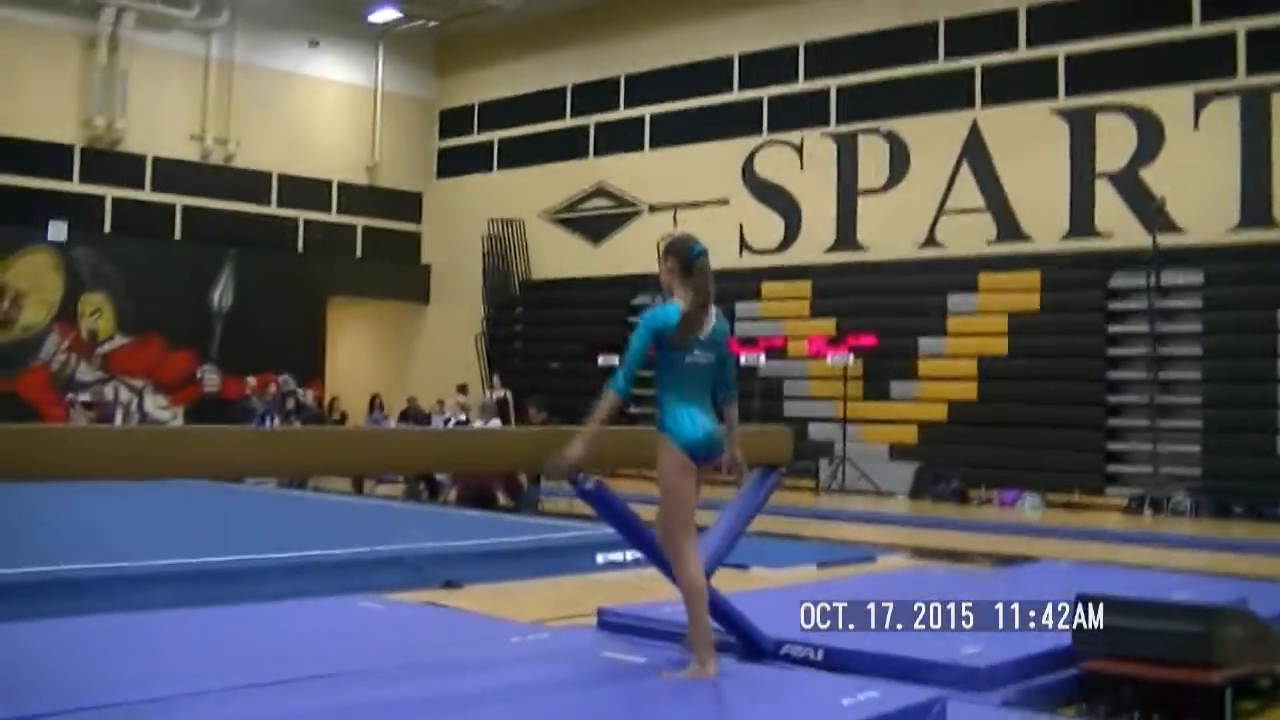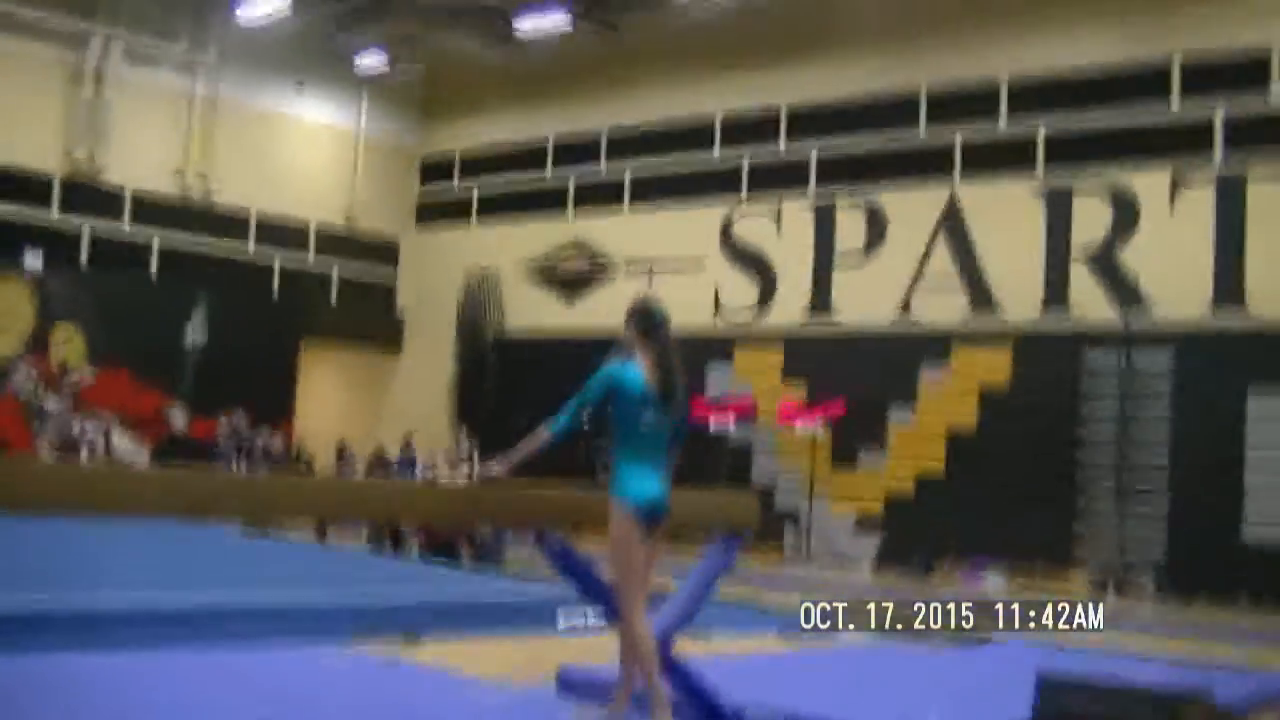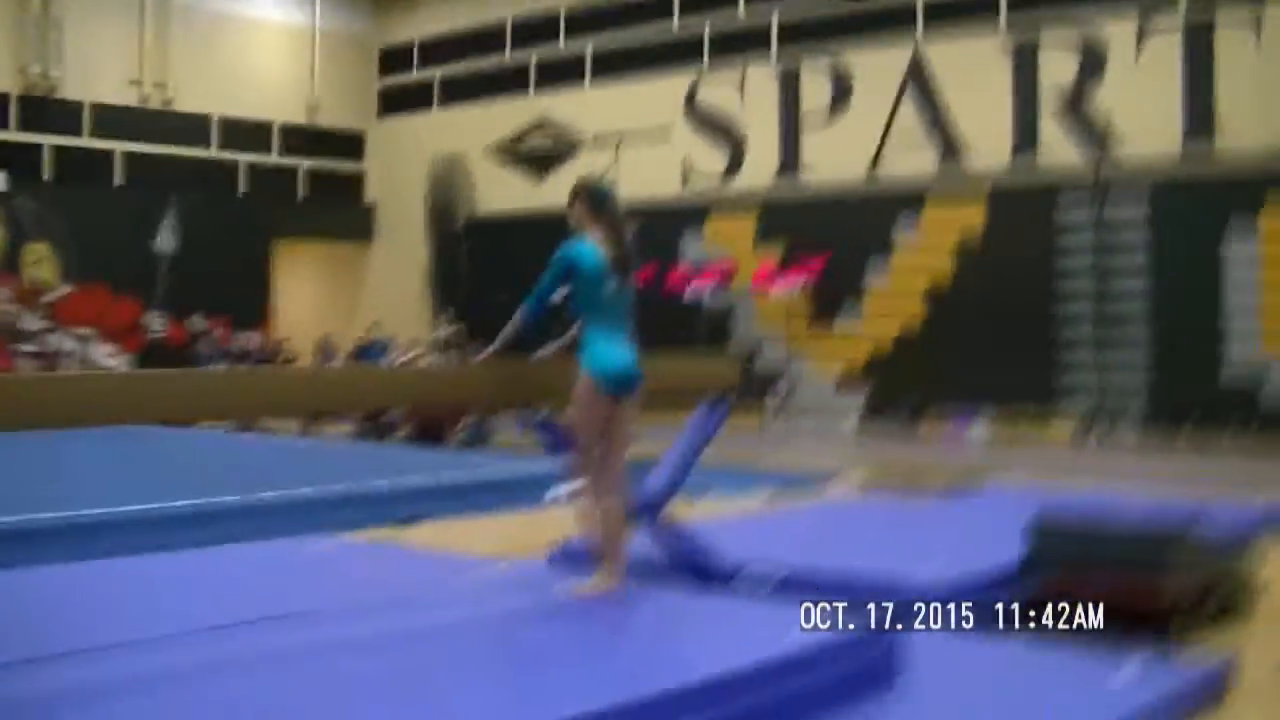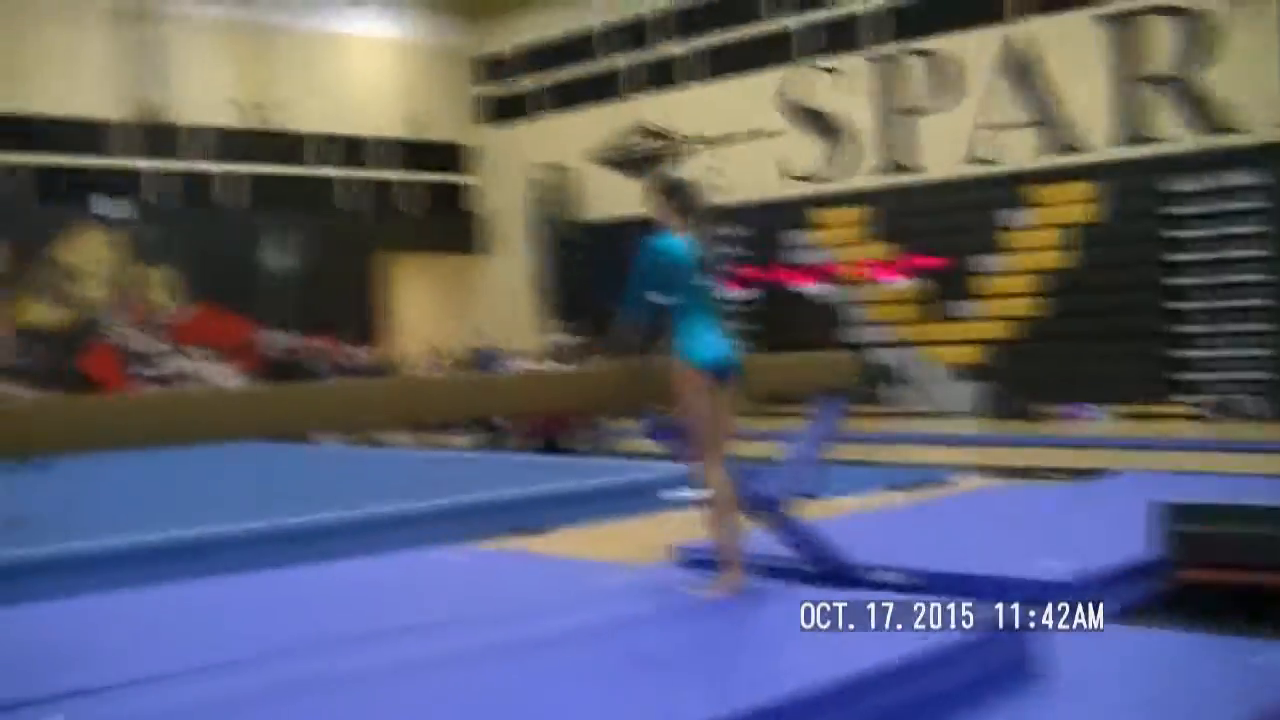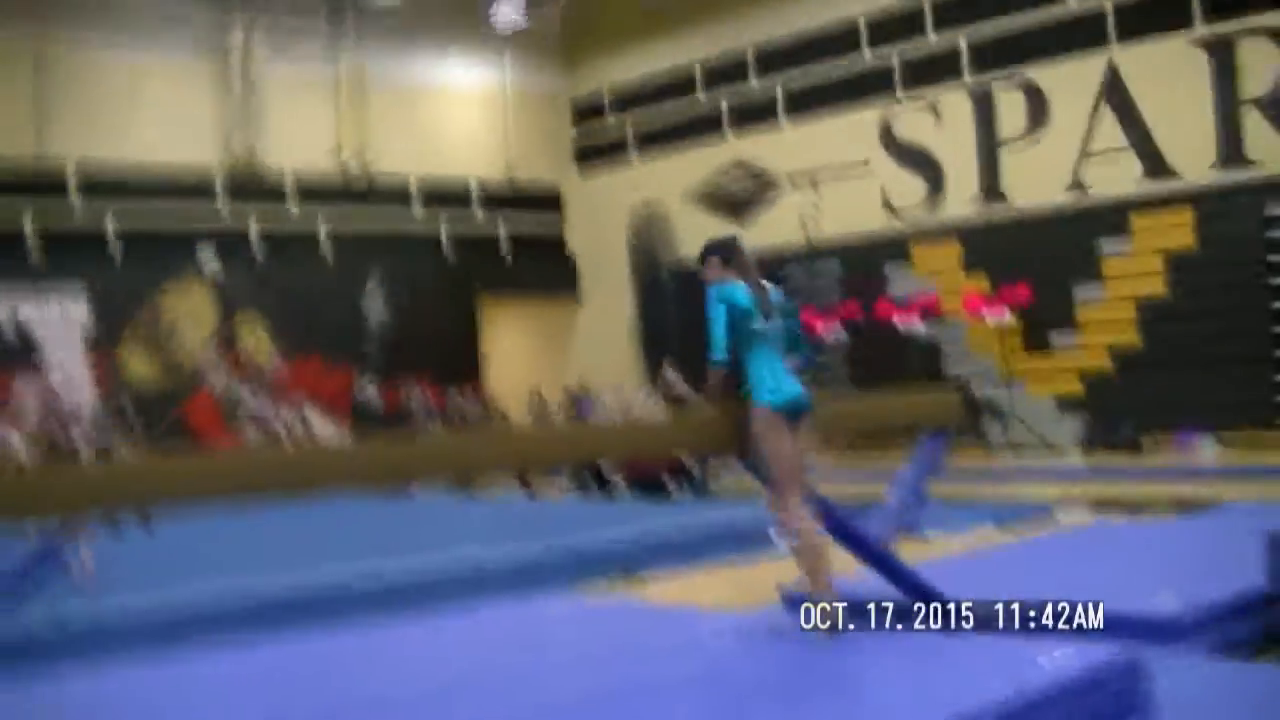
dt=0.4s
person 1, frame 1
left shoulder: (657, 318)
right shoulder: (718, 321)
left elbow: (622, 381)
right elbow: (727, 389)
left wrist: (583, 439)
right wrist: (733, 444)
left hip: (677, 435)
right hip: (709, 433)
left knee: (682, 545)
right knee: (675, 536)
left ankle: (704, 658)
right ankle: (700, 625)
person 1, frame 2
left shoulder: (617, 374)
right shoulder: (671, 381)
left elbow: (564, 421)
left wrist: (508, 461)
left hip: (629, 496)
right hip: (656, 495)
left knee: (633, 606)
right knee: (630, 600)
person 1, frame 3
left shoulder: (573, 251)
right shoulder: (621, 255)
left elbow: (535, 305)
left wrist: (493, 349)
left hip: (599, 367)
right hip: (628, 365)
left knee: (589, 469)
right knee: (613, 472)
left ankle: (608, 567)
right ankle: (615, 566)
person 1, frame 4
left shoulder: (659, 246)
right shoulder: (699, 245)
left elbow: (638, 304)
left hip: (696, 356)
right hip: (724, 352)
left knee: (708, 462)
right knee: (714, 460)
left ankle: (732, 564)
right ankle: (732, 561)
person 1, frame 5
left shoulder: (720, 293)
right shoulder: (771, 292)
left elbow: (719, 356)
left wrist: (713, 399)
left hip: (769, 398)
right hip: (797, 395)
left knee: (789, 502)
right knee: (795, 497)
left ankle: (823, 596)
right ankle: (823, 590)
